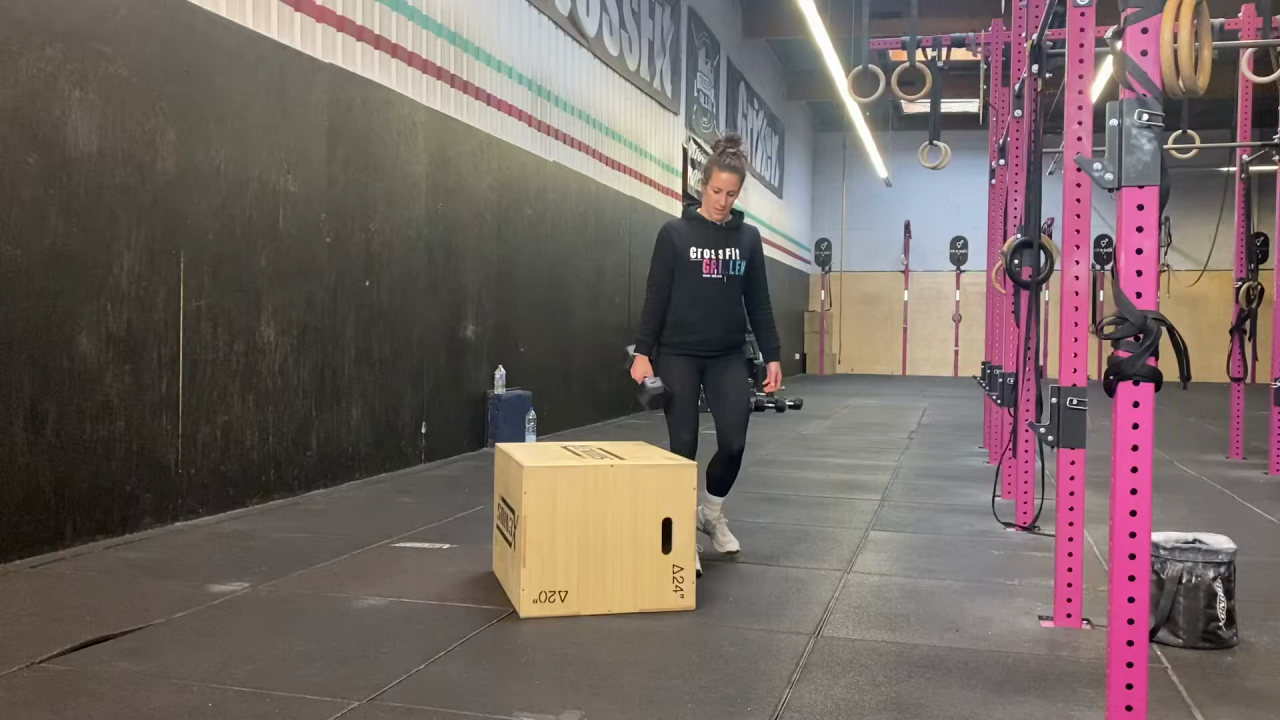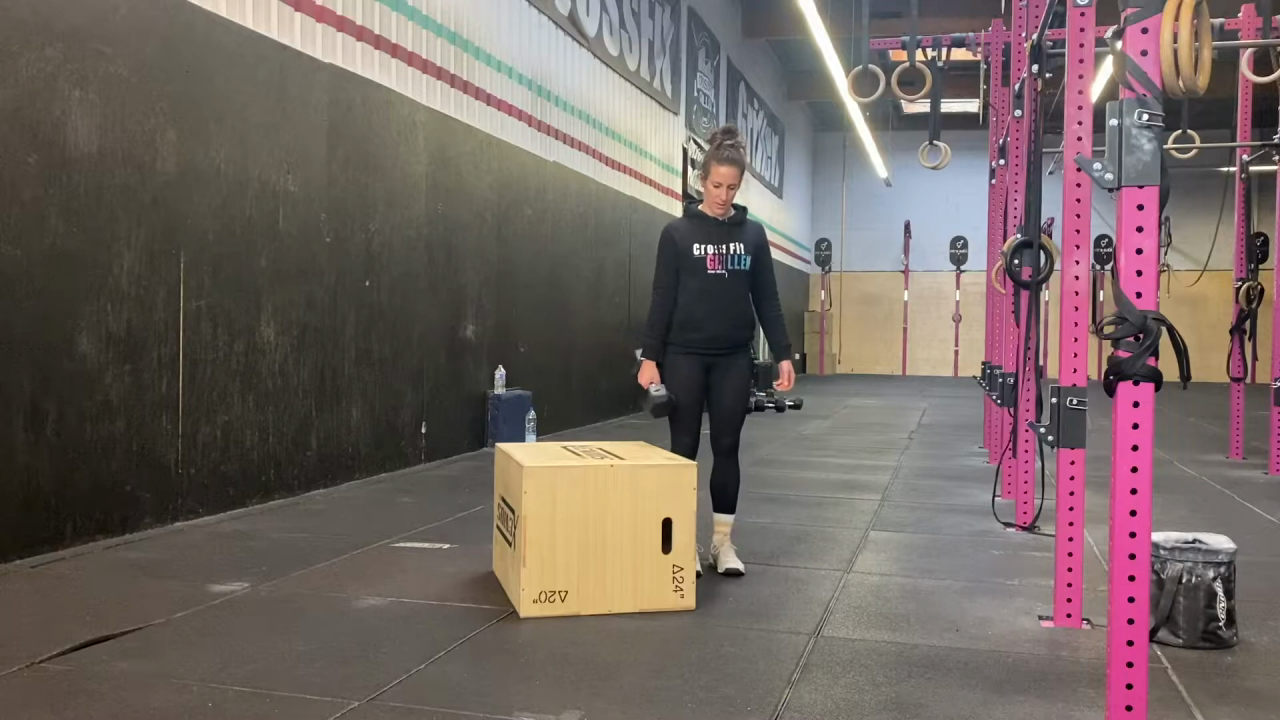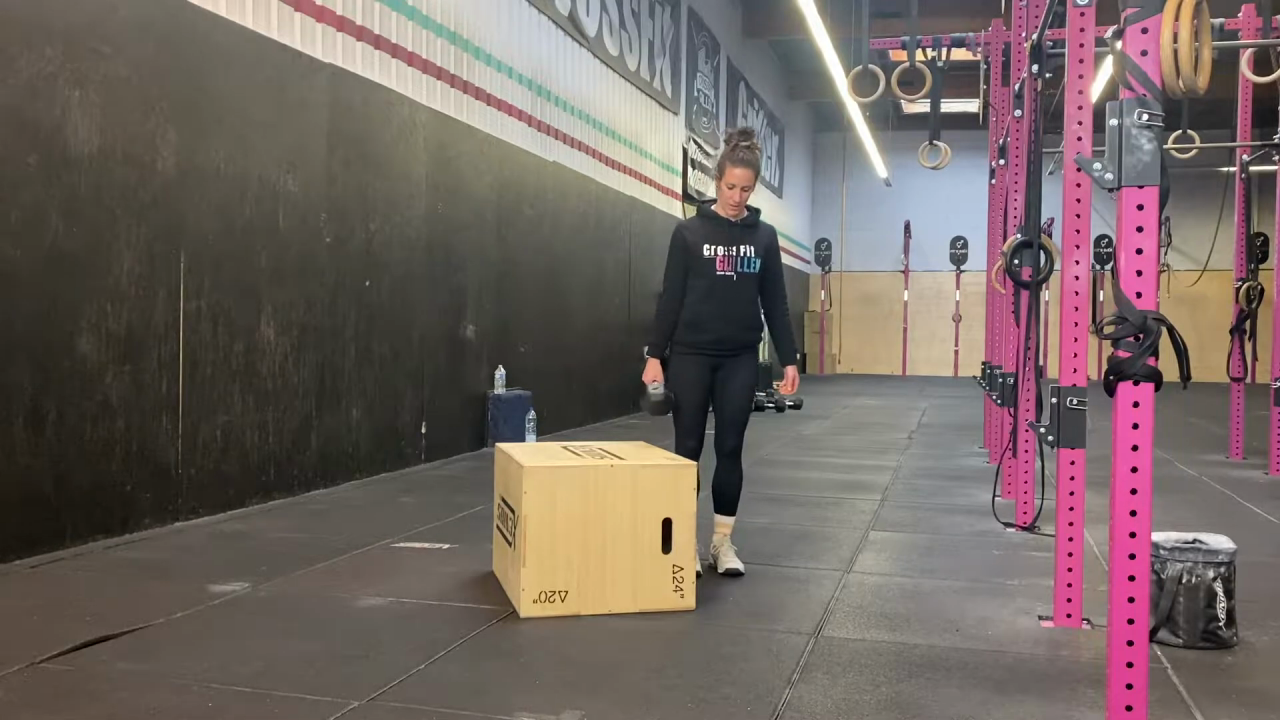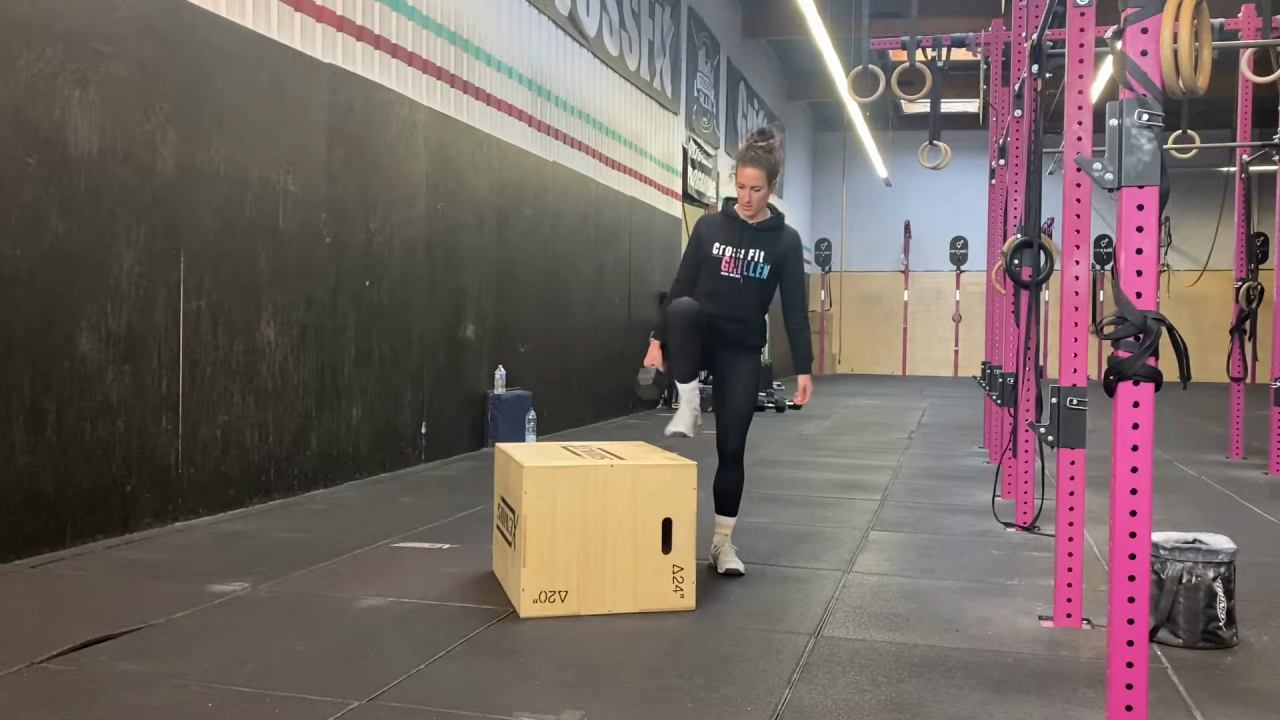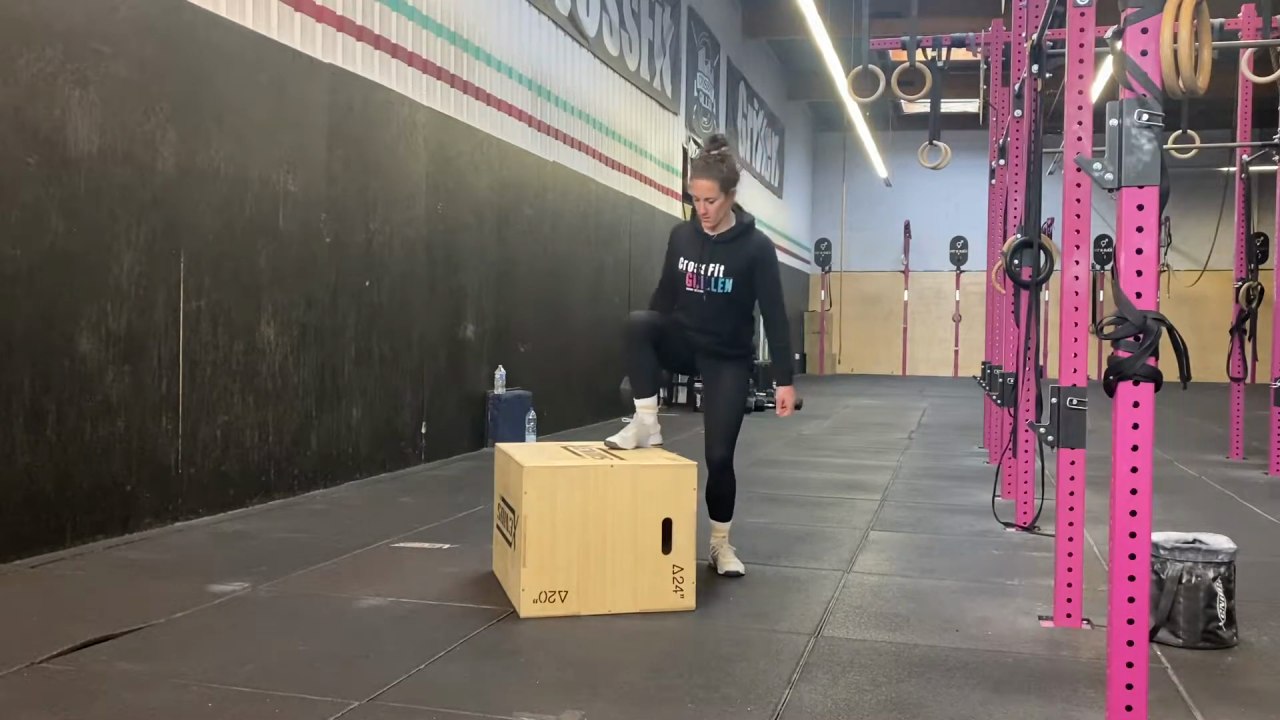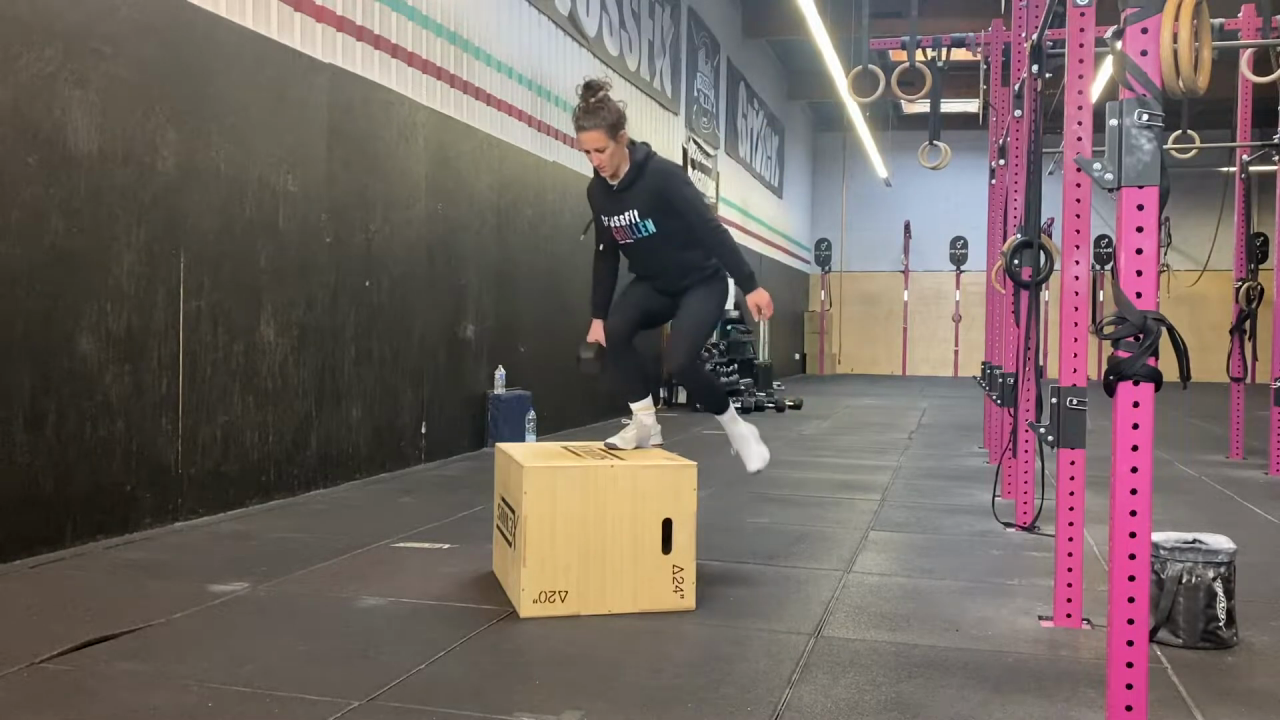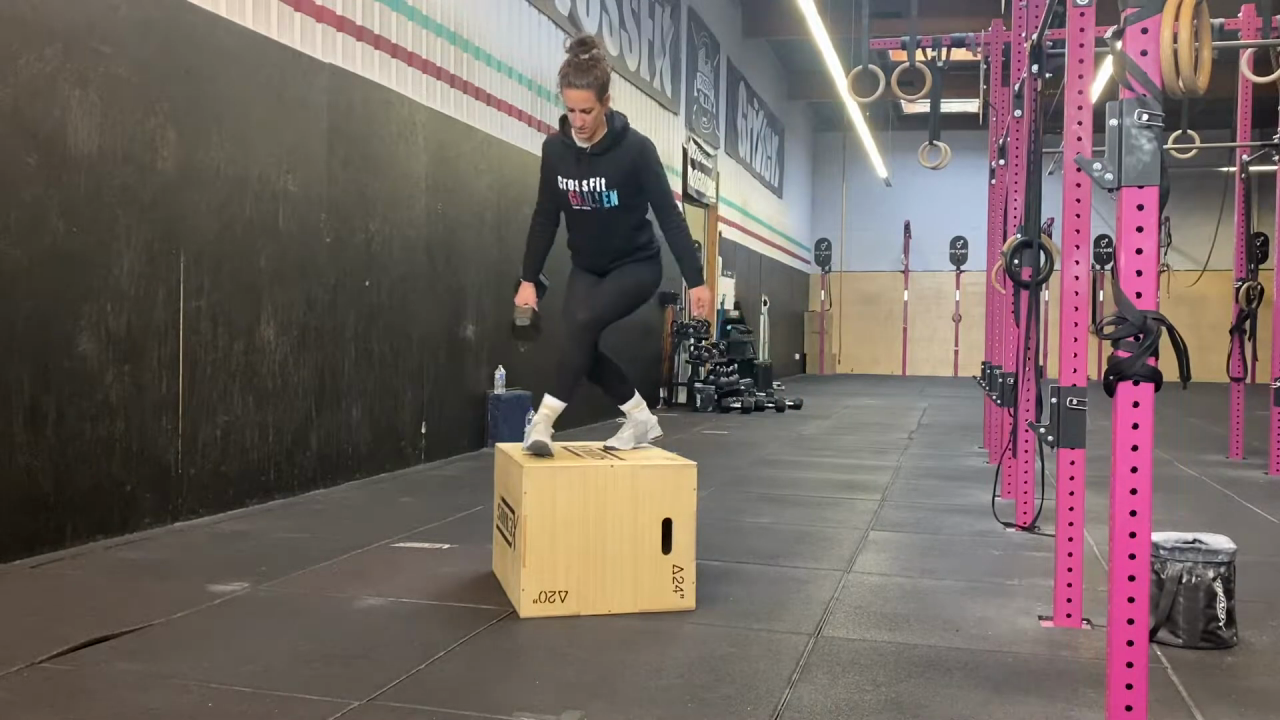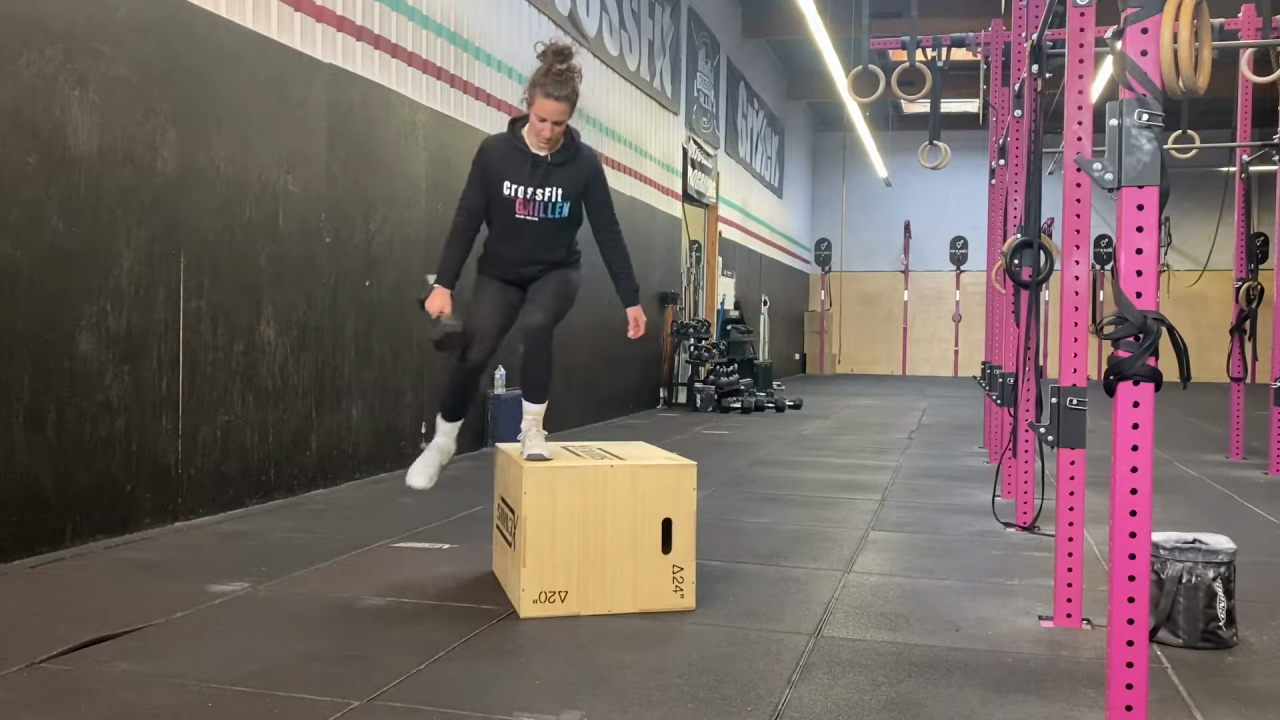
dt=0.5s
person 1, frame 1
left shoulder: (748, 237)
right shoulder: (674, 233)
left elbow: (759, 301)
right elbow: (656, 296)
left wrist: (772, 355)
right wrist: (643, 352)
left hip: (728, 356)
right hip: (678, 354)
left knee: (734, 443)
right knee: (684, 445)
left ankle: (709, 508)
person 1, frame 2
left shoulder: (753, 233)
right shoulder: (677, 232)
left elbow: (767, 299)
right elbow: (661, 299)
left wrist: (783, 355)
right wrist: (650, 357)
left hip: (733, 357)
right hip: (684, 355)
left knee: (726, 448)
right knee: (684, 448)
left ankle: (722, 542)
person 1, frame 3
left shoulder: (765, 236)
right shoulder: (689, 231)
left elbow: (774, 302)
right elbow: (670, 297)
left wrist: (789, 359)
right wrist: (655, 355)
left hip: (740, 358)
right hip: (690, 353)
left knee: (730, 448)
right knee: (688, 449)
left ankle: (723, 541)
person 1, frame 4
left shoulder: (785, 240)
right shoulder: (709, 225)
left elbow: (795, 307)
right elbow: (681, 283)
left wrist: (804, 368)
right wrist: (658, 337)
left hip: (743, 351)
right hip: (696, 335)
left knee: (732, 447)
right knee: (684, 311)
left ankle: (723, 541)
right ankle: (686, 409)
person 1, frame 5
left shoulder: (755, 246)
right shoulder: (681, 235)
left elbow: (774, 314)
right elbow: (665, 294)
left wrist: (785, 378)
right wrist: (646, 354)
left hip: (729, 358)
right hip: (683, 344)
left knee: (719, 455)
right knee: (638, 321)
left ankle: (721, 543)
right ankle: (646, 424)
person 1, frame 6
left shoulder: (661, 175)
right shoulder: (597, 191)
left elbow: (712, 227)
right elbow: (606, 255)
left wrist: (750, 286)
right wrist: (597, 316)
left hip: (701, 281)
right hip: (655, 283)
left knee: (680, 361)
right knee: (614, 332)
left ankle: (735, 425)
right ankle: (645, 422)
person 1, frame 7
left shoulder: (635, 149)
right shoulder: (555, 149)
left elbow: (668, 215)
right elbow: (545, 218)
left wrist: (695, 279)
right wrist: (528, 279)
left hip: (636, 265)
right hip: (587, 267)
left knee: (583, 324)
right knee: (584, 347)
left ankle: (543, 423)
right ankle: (640, 421)
person 1, frame 8
left shoulder: (583, 163)
right shoulder: (495, 152)
left elbow: (608, 234)
right elbow: (467, 221)
left wrist: (631, 299)
right wrist: (444, 284)
left hip: (555, 273)
right hip: (499, 276)
left knee: (534, 329)
right knee: (473, 356)
left ankle: (532, 431)
right ankle: (443, 439)
